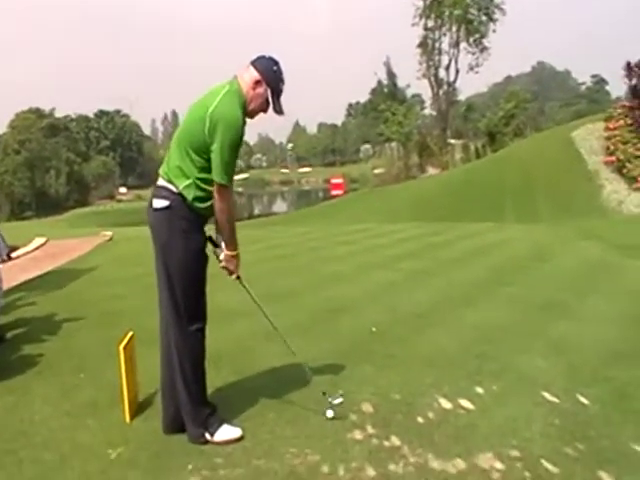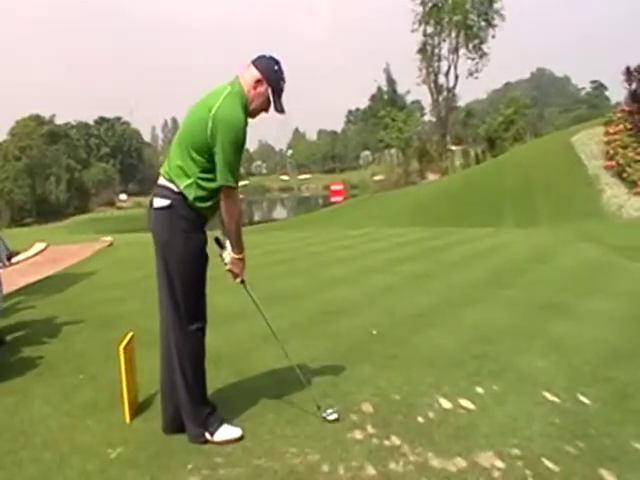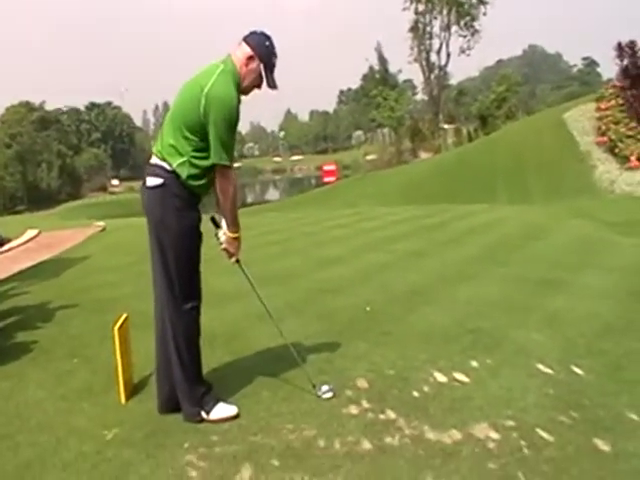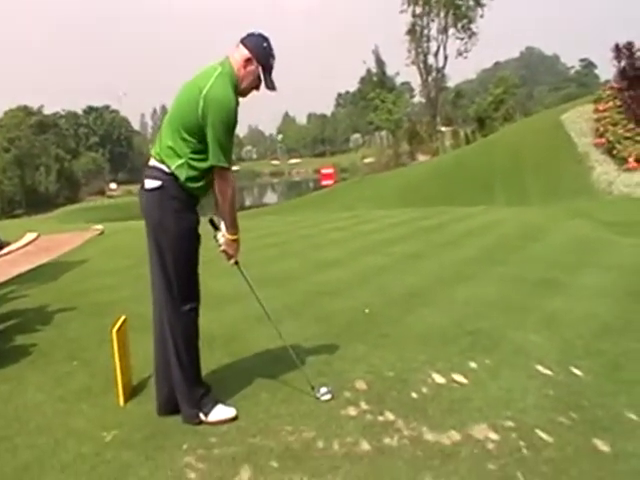
dt=0.2s
person 1, frame 1
left shoulder: (220, 97)
right shoulder: (230, 114)
right elbow: (222, 193)
left wrist: (220, 238)
right wrist: (231, 249)
left hip: (171, 209)
right hip: (179, 213)
left knee: (177, 318)
right knee: (188, 321)
left ankle: (178, 411)
right ankle: (198, 419)
person 1, frame 2
left shoulder: (221, 98)
right shoulder: (232, 115)
right elbow: (228, 194)
left wrist: (227, 241)
right wrist: (237, 252)
left hip: (171, 209)
right hip: (179, 213)
left knee: (178, 318)
right knee: (188, 321)
left ankle: (177, 412)
right ankle: (198, 419)
person 1, frame 3
left shoulder: (214, 76)
right shoulder: (224, 94)
right elbow: (224, 173)
left wrist: (223, 219)
right wrist: (233, 231)
left hip: (164, 188)
right hip: (173, 192)
left knee: (172, 296)
right knee: (183, 300)
left ankle: (174, 392)
right ankle: (194, 398)
person 1, frame 4
left shoulder: (212, 79)
right shoulder: (222, 96)
right elbow: (222, 174)
left wrist: (222, 221)
right wrist: (232, 233)
left hip: (163, 190)
right hip: (171, 194)
left knee: (170, 298)
right knee: (181, 301)
left ankle: (173, 394)
right ankle: (193, 400)
